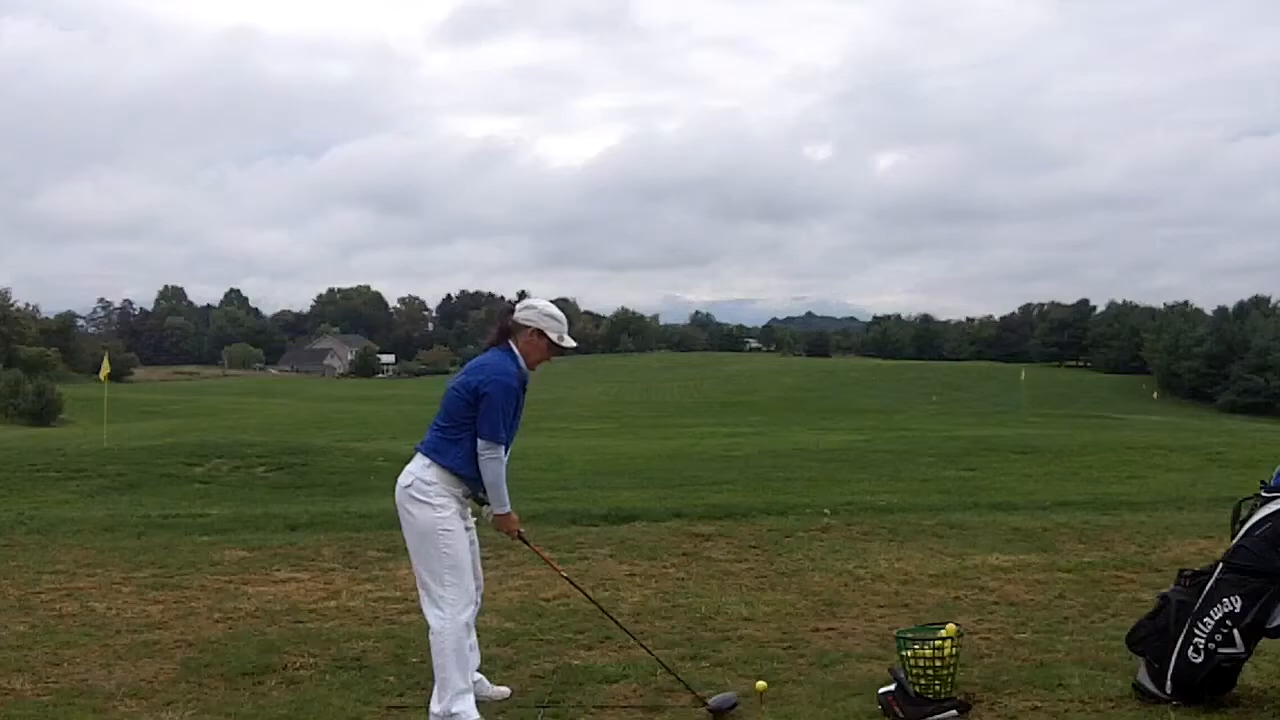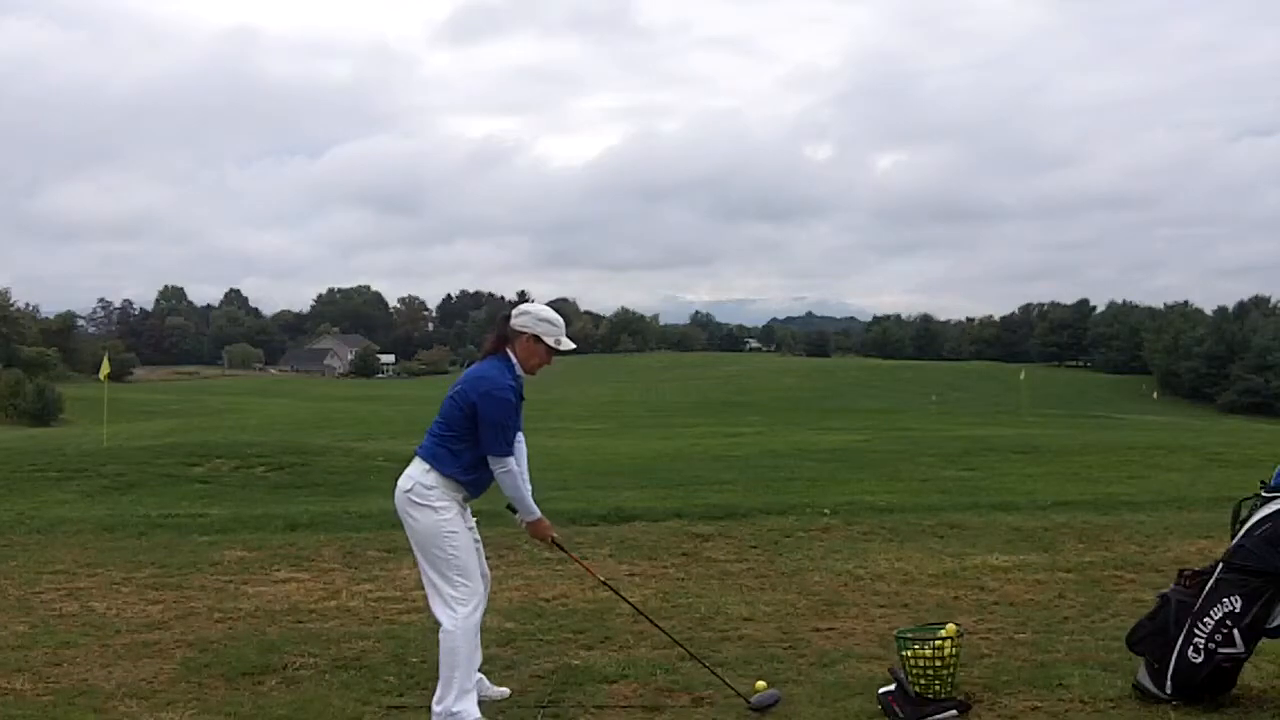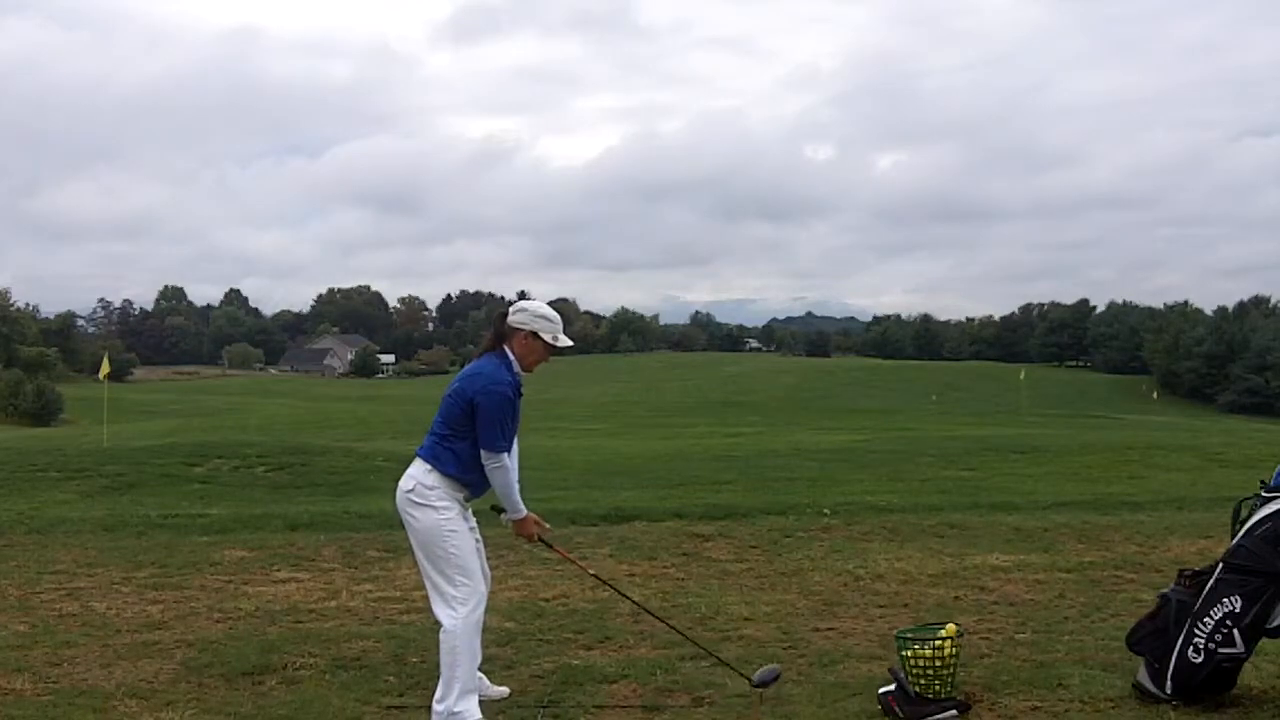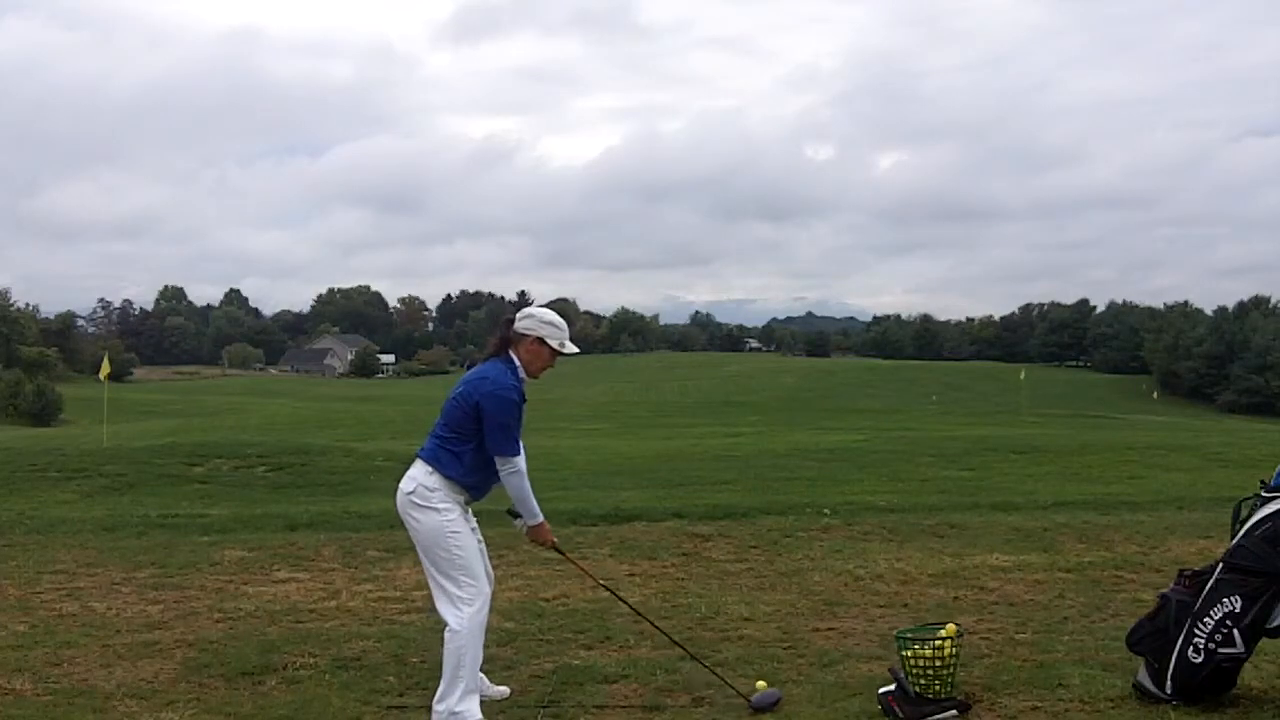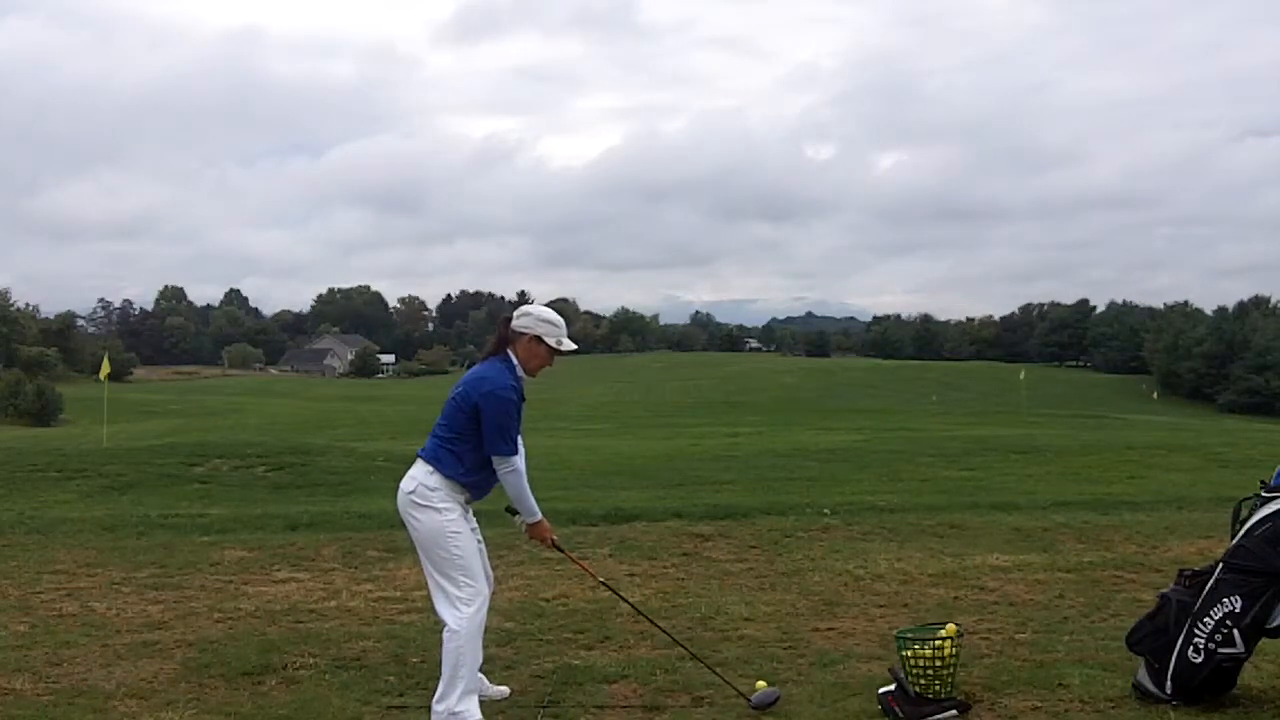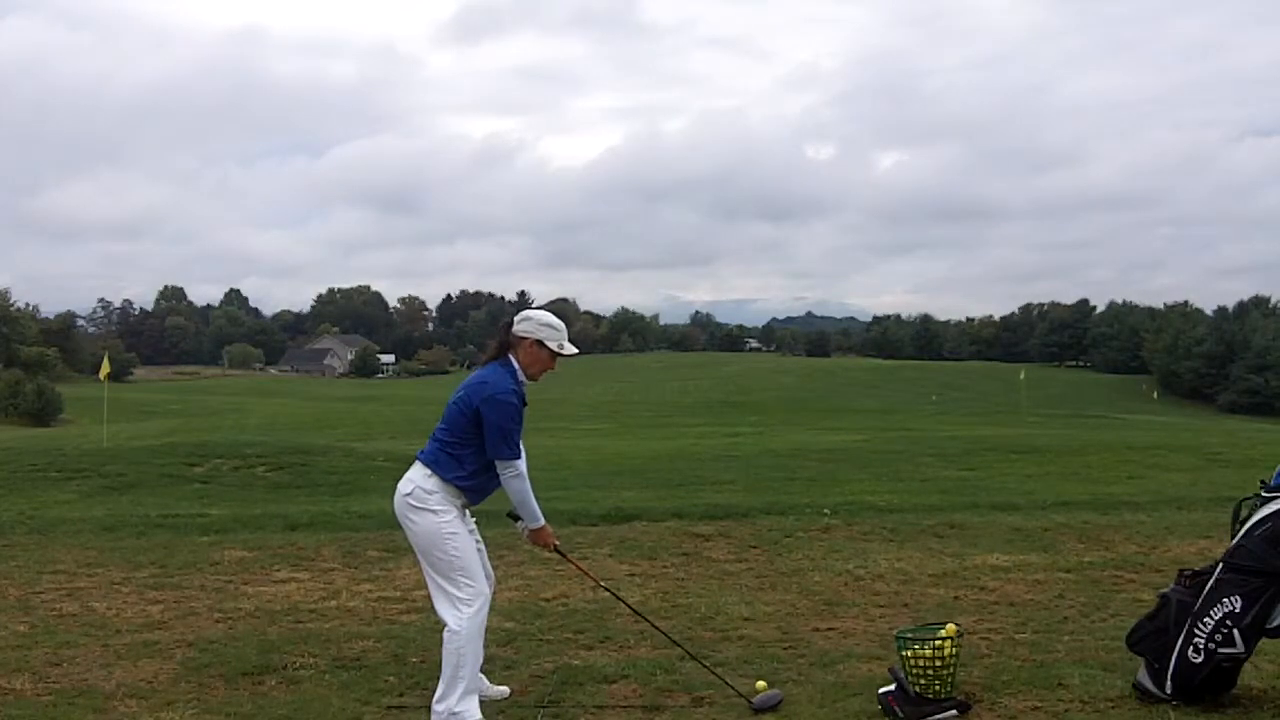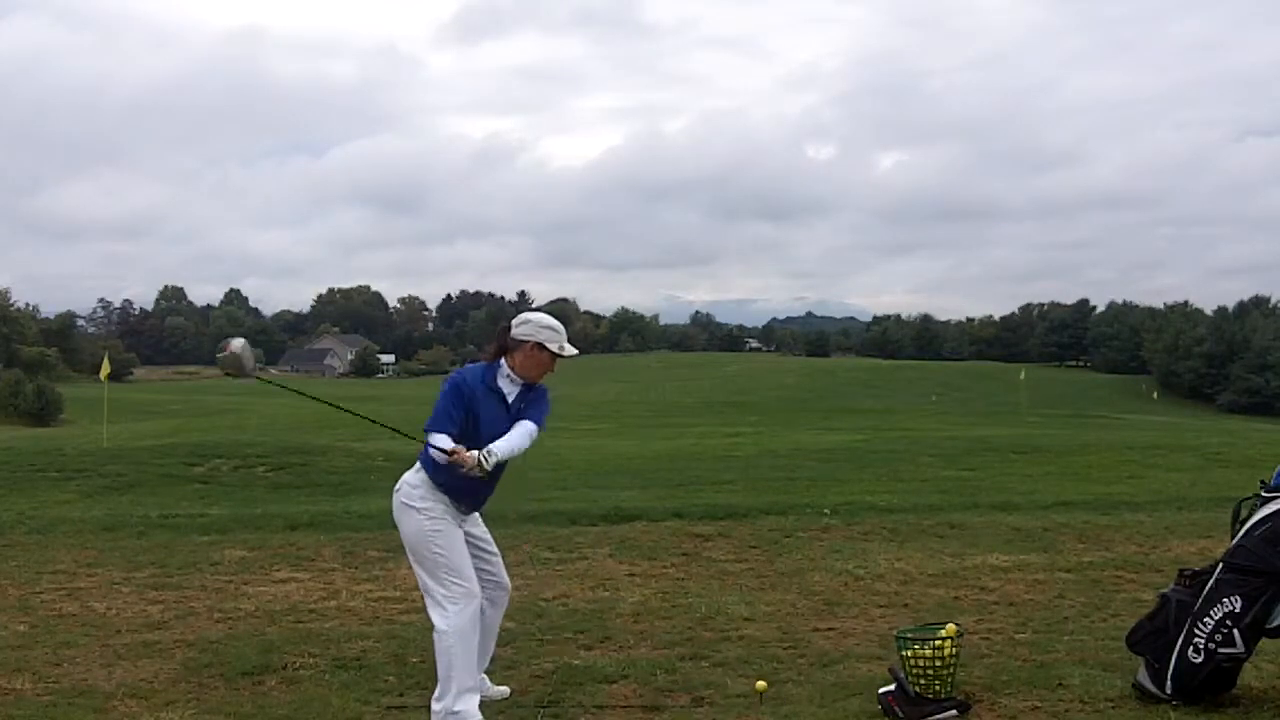
dt=0.7s
person 1, frame 1
left shoulder: (499, 365)
right shoulder: (502, 375)
left elbow: (490, 445)
right elbow: (489, 452)
left wrist: (494, 502)
right wrist: (502, 509)
left hip: (446, 489)
right hip: (430, 491)
left knee: (468, 589)
right knee: (452, 601)
left ankle: (466, 679)
person 1, frame 2
left shoulder: (501, 373)
right shoulder: (496, 385)
left elbow: (515, 439)
right elbow: (501, 463)
left wrist: (529, 502)
right wrist: (531, 517)
left hip: (443, 492)
right hip: (429, 494)
left knee: (475, 586)
right knee: (463, 600)
left ankle: (466, 680)
person 1, frame 3
left shoulder: (500, 372)
right shoulder: (493, 382)
left elbow: (506, 445)
right elbow: (494, 460)
left wrist: (517, 504)
right wrist: (517, 515)
left hip: (446, 492)
right hip: (431, 495)
left knee: (475, 586)
right knee: (463, 600)
left ankle: (466, 679)
person 1, frame 4
left shoulder: (500, 376)
right shoulder: (499, 387)
left elbow: (513, 451)
right elbow: (508, 465)
left wrist: (528, 514)
right wrist: (535, 521)
left hip: (443, 494)
right hip: (432, 497)
left knee: (478, 586)
right knee: (469, 600)
left ankle: (467, 680)
person 1, frame 5
left shoulder: (501, 375)
right shoulder: (497, 386)
left elbow: (513, 448)
right elbow: (505, 464)
left wrist: (527, 512)
right wrist: (533, 518)
left hip: (446, 493)
right hip: (432, 496)
left knee: (479, 587)
right knee: (467, 600)
left ankle: (466, 679)
person 1, frame 6
left shoulder: (503, 380)
right shoulder: (499, 391)
left elbow: (515, 455)
right elbow: (509, 469)
left wrist: (529, 516)
right wrist: (537, 523)
left hip: (444, 497)
right hip: (429, 499)
left knee: (480, 586)
right knee: (468, 601)
left ankle: (467, 680)
person 1, frame 7
left shoulder: (536, 395)
right shoulder: (467, 381)
left elbow: (525, 434)
right elbow: (436, 443)
left wrist: (485, 456)
right wrist: (453, 452)
left hip: (461, 506)
right hip: (425, 498)
left knee: (494, 589)
right knee: (459, 600)
left ankle: (468, 679)
